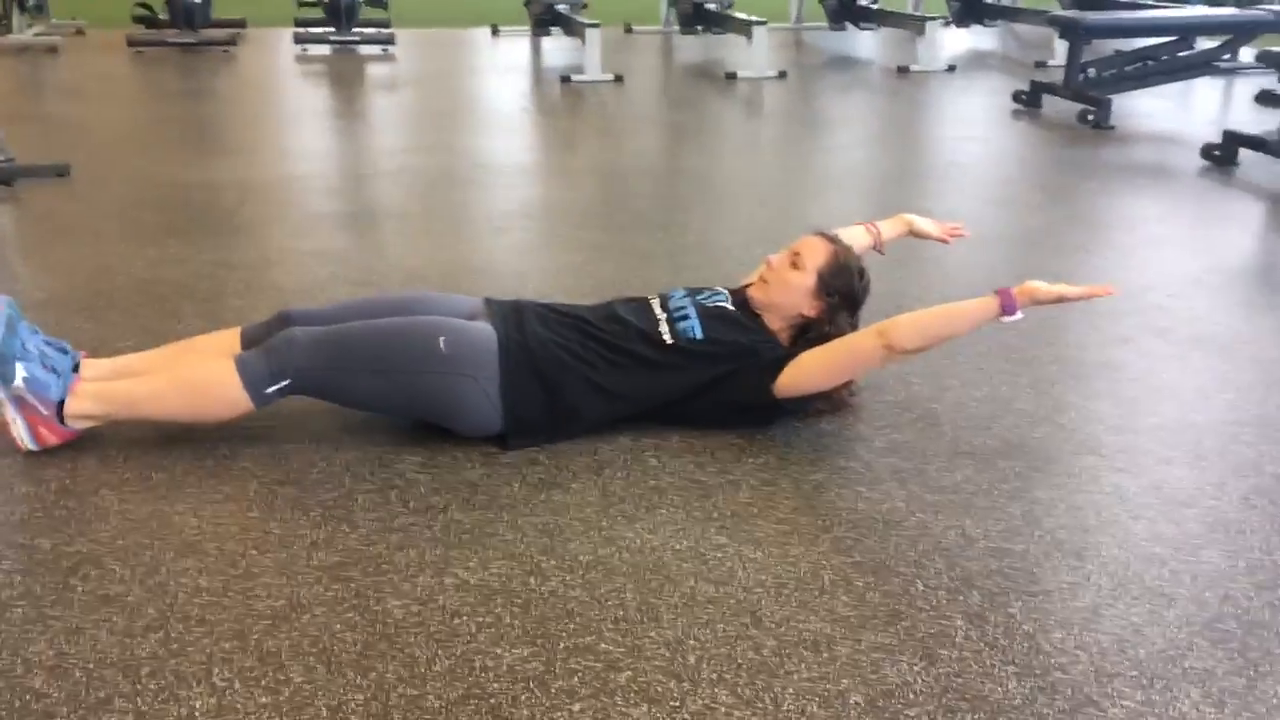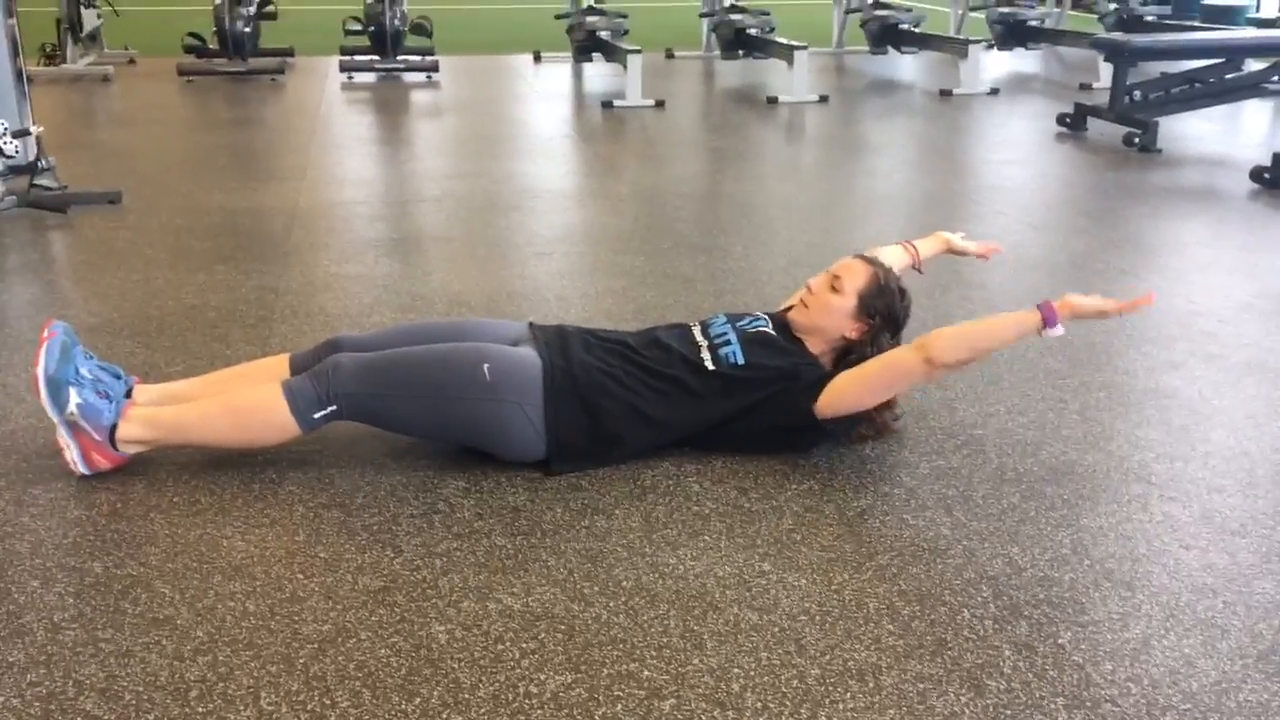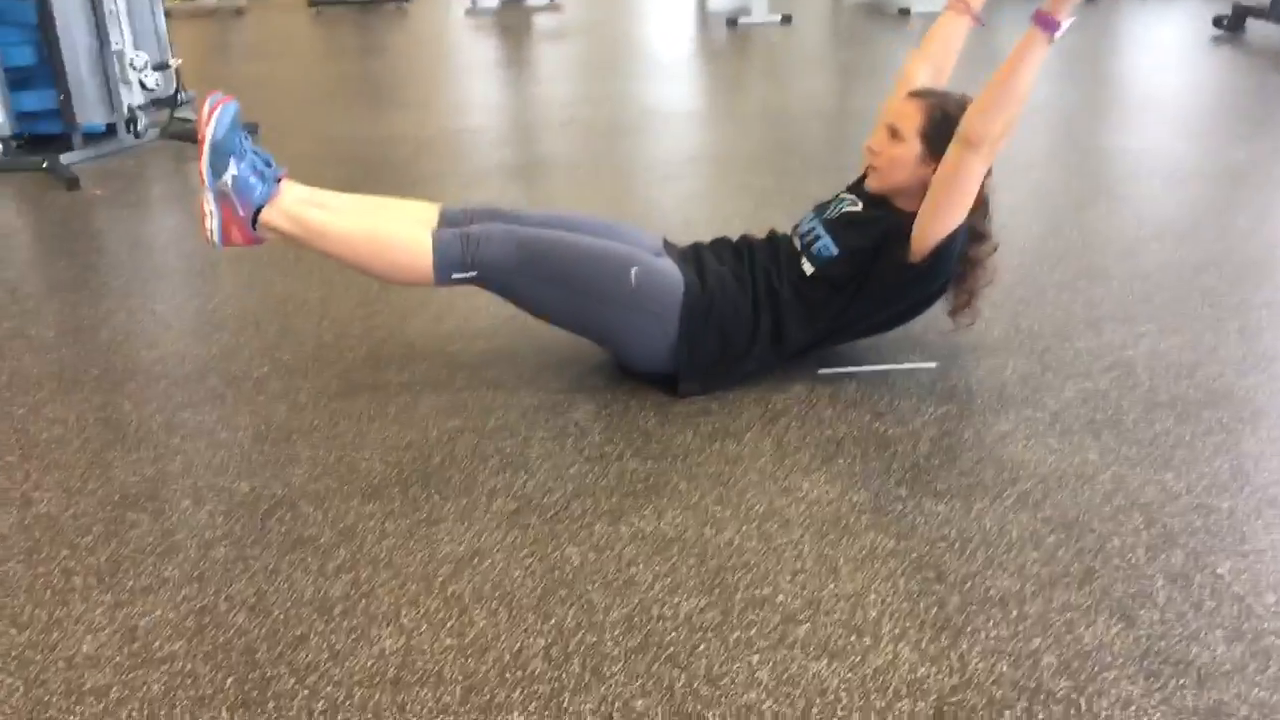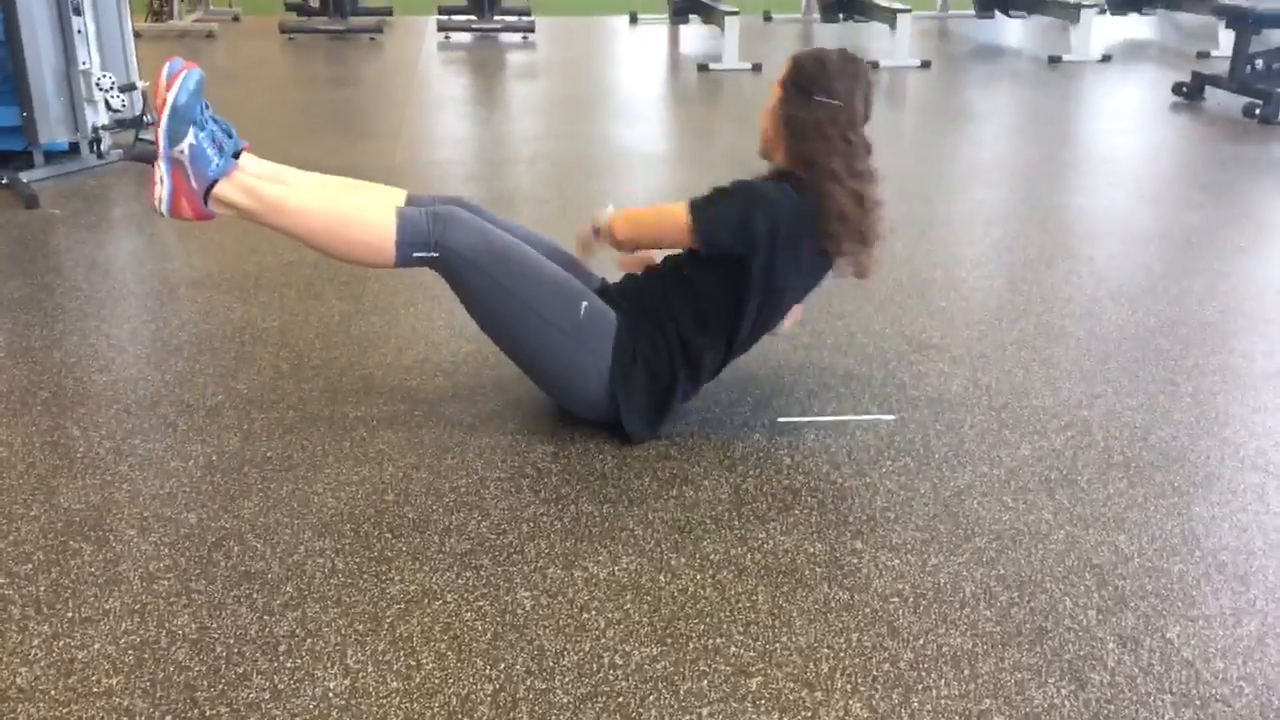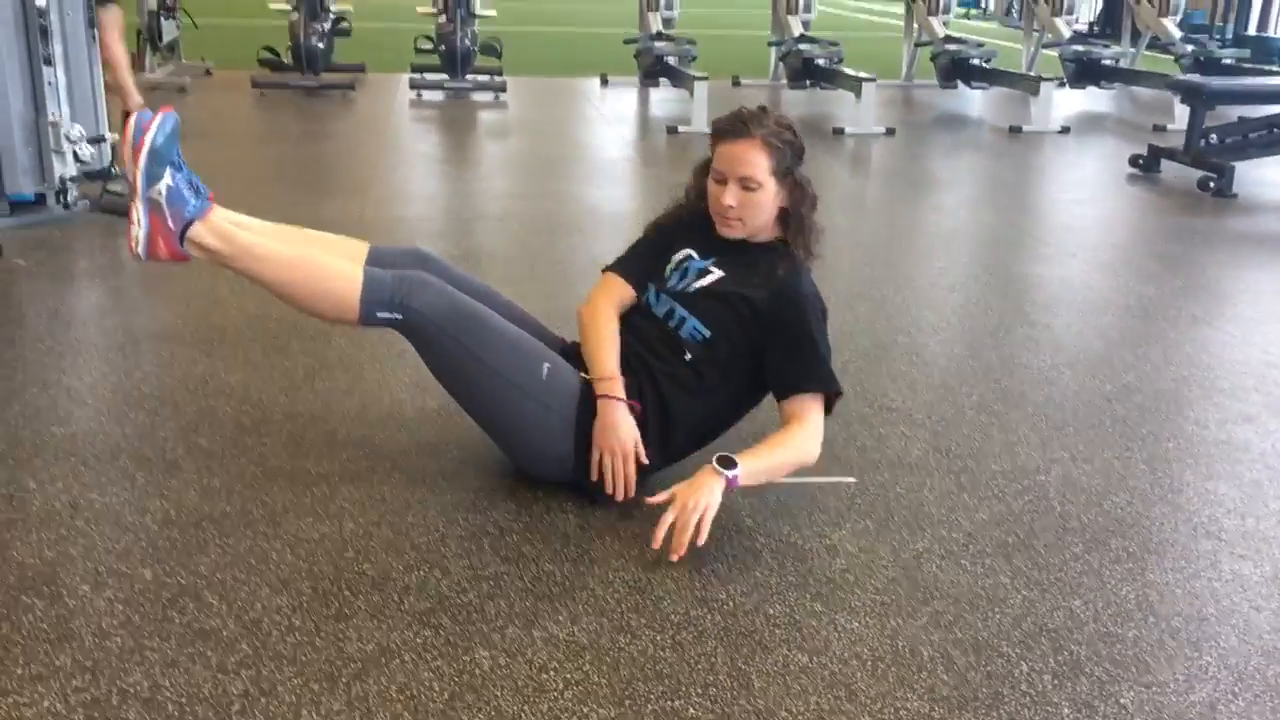
dt=1s
person 1, frame 1
left shoulder: (765, 368)
right shoulder: (737, 305)
left elbow: (888, 338)
right elbow: (831, 240)
left wrist: (1015, 298)
right wrist: (894, 222)
left hip: (507, 384)
right hip: (505, 325)
left knee: (291, 363)
right knee: (289, 325)
person 1, frame 2
left shoulder: (808, 394)
right shoulder: (779, 328)
left elbow: (928, 352)
right elbow: (870, 263)
left wrist: (1055, 309)
right wrist: (937, 243)
left hip: (554, 409)
right hip: (552, 353)
left knee: (341, 390)
right knee: (337, 350)
left ankle: (114, 431)
right ankle: (132, 398)
person 1, frame 3
left shoulder: (918, 252)
right shoulder: (876, 202)
left elbow: (975, 141)
right elbow: (923, 88)
left hip: (689, 325)
right hip: (682, 274)
left knee: (481, 253)
right knee: (477, 220)
left ankle: (262, 206)
right ankle: (268, 198)
person 1, frame 4
left shoulder: (769, 204)
right shoulder: (822, 211)
left elbow: (631, 234)
left wrist: (607, 223)
left hip: (622, 373)
right hip: (627, 324)
left knee: (442, 233)
right knee: (451, 209)
left ankle: (216, 185)
right ankle: (234, 168)
person 1, frame 5
left shoulder: (787, 300)
right shoulder: (686, 227)
left elbow: (808, 432)
right elbow: (603, 302)
left wrist: (722, 477)
right wrist: (612, 395)
left hip: (581, 435)
right hip: (582, 388)
left knee: (410, 297)
right knee: (415, 264)
left ankle: (188, 231)
right ankle: (202, 214)
